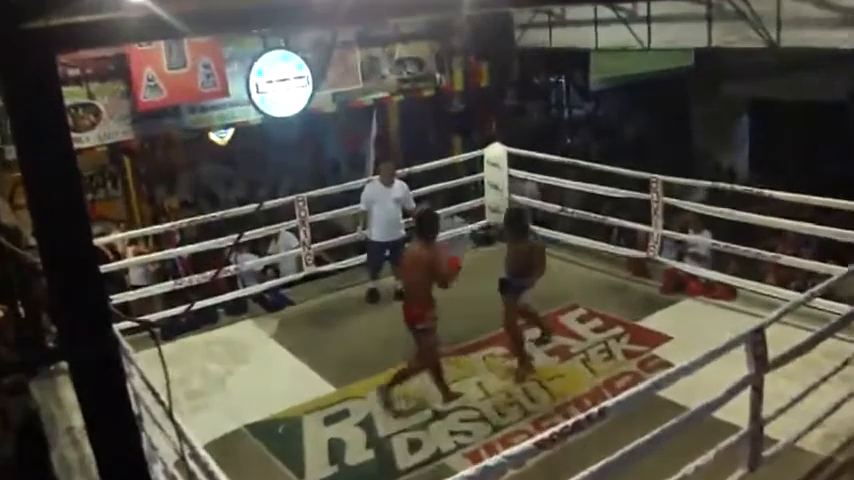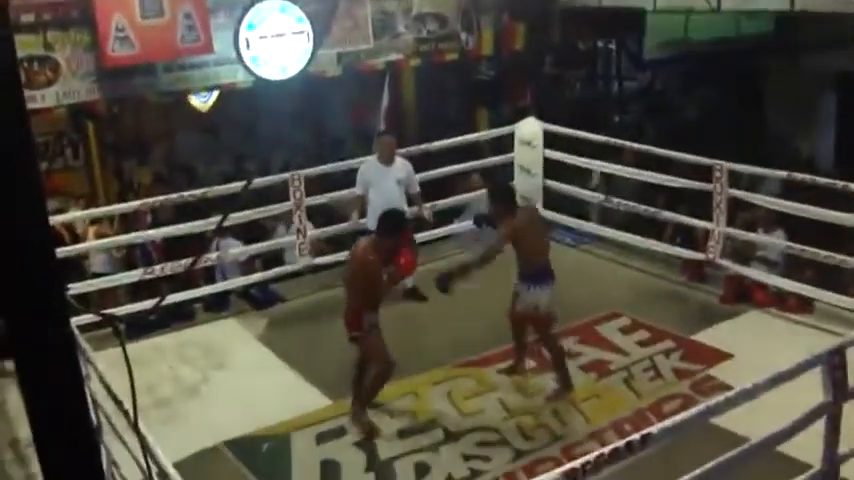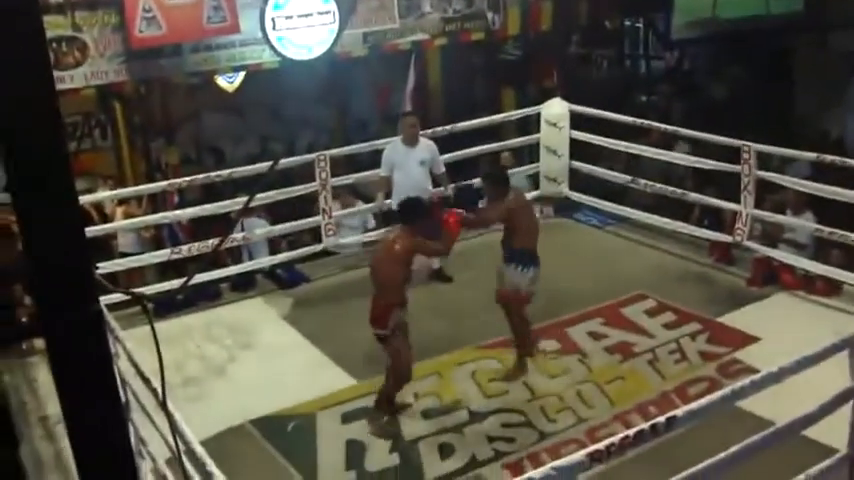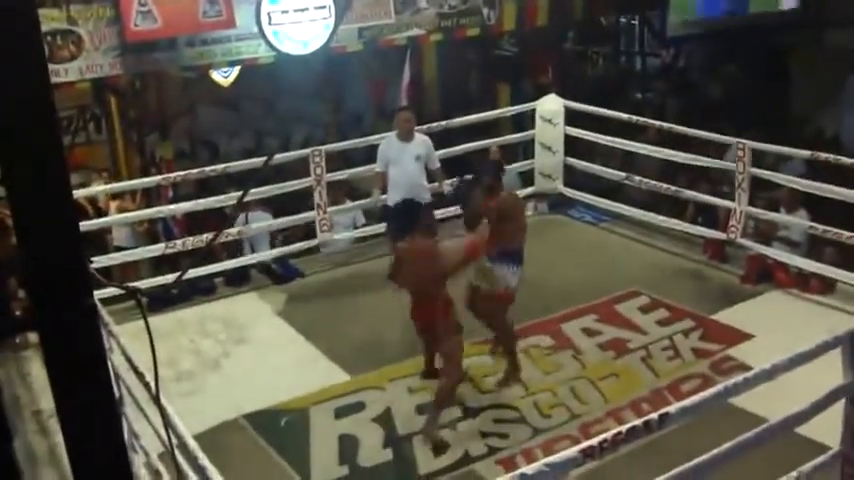
dt=0.7s
person 1, frame 1
left shoulder: (411, 250)
right shoulder: (431, 253)
left elbow: (402, 275)
right elbow: (444, 282)
right wrist: (453, 270)
left hip: (411, 306)
right hip: (421, 310)
left knee: (430, 352)
right knee: (424, 360)
left ankle: (445, 392)
right ankle: (388, 389)
person 1, frame 2
left shoulder: (366, 243)
right shoulder: (369, 258)
left elbow: (381, 264)
right elbow: (378, 294)
left wrist: (394, 258)
right wrist: (396, 276)
left hip: (360, 310)
right hip: (361, 315)
left knee: (366, 357)
right knee: (385, 365)
left ankle: (358, 400)
right ankle: (360, 413)
person 1, frame 3
left shoulder: (390, 238)
right shoulder: (410, 243)
right elbow: (443, 249)
right wrist: (451, 230)
left hip: (384, 306)
right hip: (389, 311)
left knee: (399, 361)
right knee: (402, 371)
left ankle: (389, 405)
right ankle: (377, 418)
person 1, frame 4
left shoulder: (402, 248)
right shoulder: (428, 247)
left elbow: (404, 282)
right wrist: (479, 236)
left hip: (419, 310)
right hip: (438, 311)
left knee: (432, 338)
right knee: (454, 373)
left ankle: (429, 369)
right ankle: (431, 425)
person 2, frame 1
left shoulder: (533, 245)
left elbow: (540, 269)
left wrist: (523, 285)
left hip: (518, 281)
right hip: (510, 278)
left knee: (510, 322)
right knee: (520, 309)
right ankle: (546, 331)
person 2, frame 2
left shoulder: (514, 223)
right shoulder: (529, 212)
left elbow: (490, 253)
left wrist: (456, 272)
right wrist: (493, 219)
left hip: (537, 283)
right hip: (531, 277)
left knee: (545, 334)
right knee: (516, 319)
left ankle: (565, 383)
right ankle: (518, 363)
person 2, frame 3
left shoulder: (508, 204)
right shoulder: (512, 198)
left elbow: (481, 221)
right elbow: (486, 214)
left hip: (521, 264)
right hip: (516, 261)
left knee: (514, 311)
right knee: (513, 306)
left ankle: (521, 363)
right ankle: (527, 345)
person 2, frame 4
left shoulder: (507, 200)
right shoulder: (492, 198)
left elbow: (477, 212)
right elbow: (470, 223)
left hip: (507, 265)
right hip: (490, 260)
left knee: (497, 315)
right knee: (474, 303)
left ankle: (513, 367)
right ankle: (501, 338)
person 3, frame 1
left shoulder: (402, 186)
right shoulder: (370, 188)
left elbow: (410, 206)
right elbow: (364, 209)
right wrist: (361, 226)
left hip: (397, 234)
right hip: (376, 235)
left knee: (398, 262)
right knee: (374, 264)
left ankle: (399, 289)
person 3, frame 2
left shoulder: (404, 165)
right shoulder: (367, 168)
left elbow: (413, 190)
right elbow: (360, 193)
left wrist: (422, 208)
right wrist: (356, 213)
right hip: (376, 223)
left ankle: (410, 287)
person 3, frame 3
left shoulder: (429, 146)
right shoulder: (391, 149)
left elbow: (439, 171)
right elbow: (385, 175)
left wrist: (447, 188)
right wrist: (381, 195)
right hip: (401, 204)
left knee: (433, 235)
left ankle: (436, 268)
person 3, frame 4
left shoulder: (424, 141)
right shoulder: (387, 144)
left elbow: (434, 166)
right elbow: (380, 170)
left wrist: (443, 183)
right wrist: (376, 191)
left hip: (422, 198)
right hip: (396, 201)
right knee: (396, 235)
right ankle: (397, 263)
